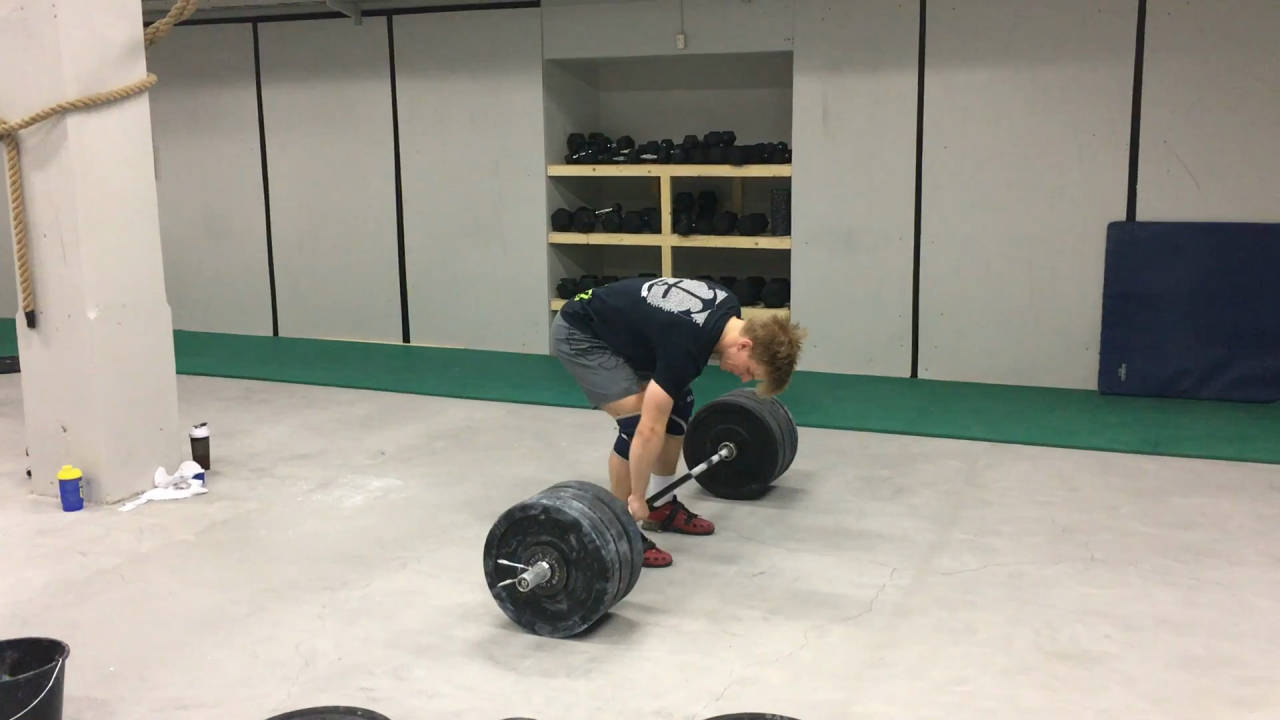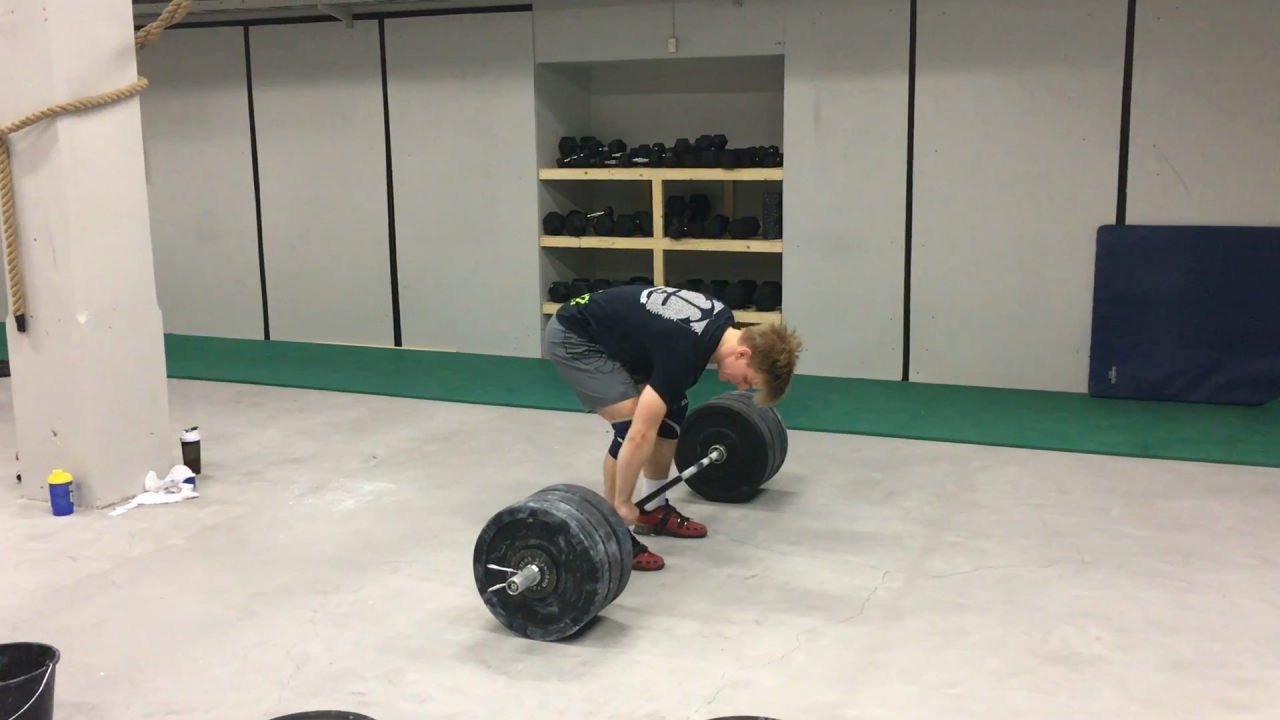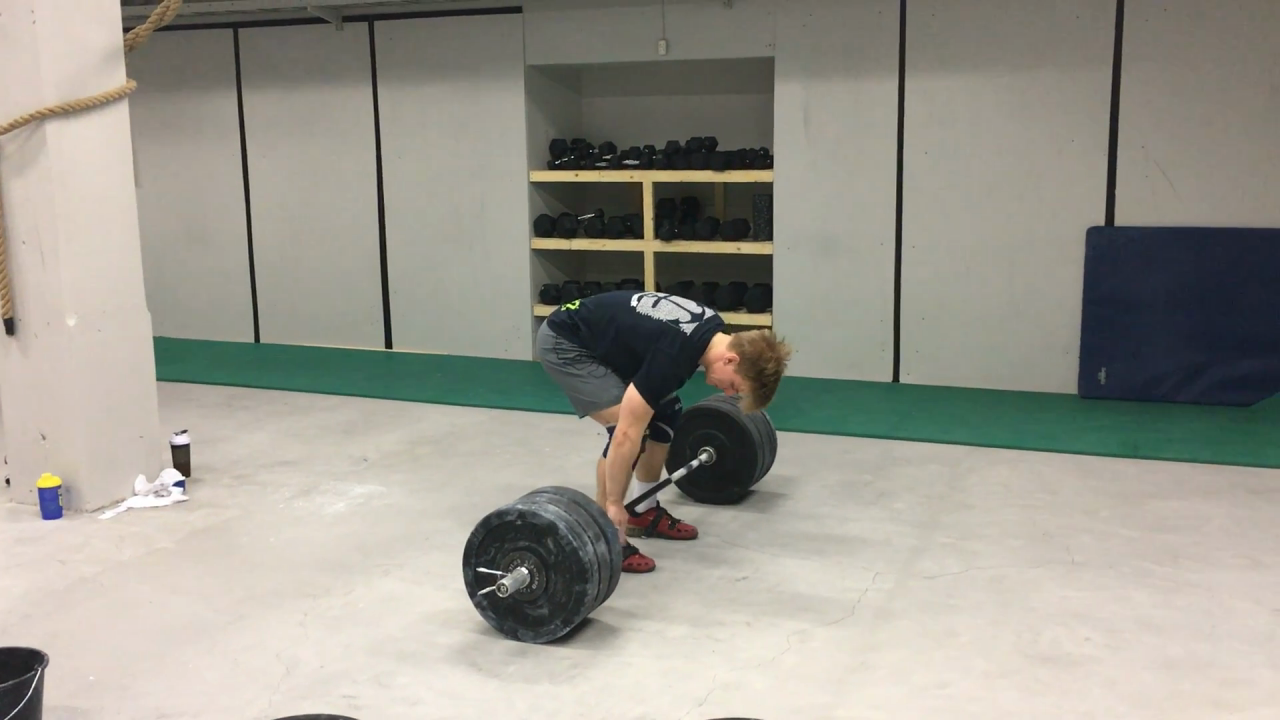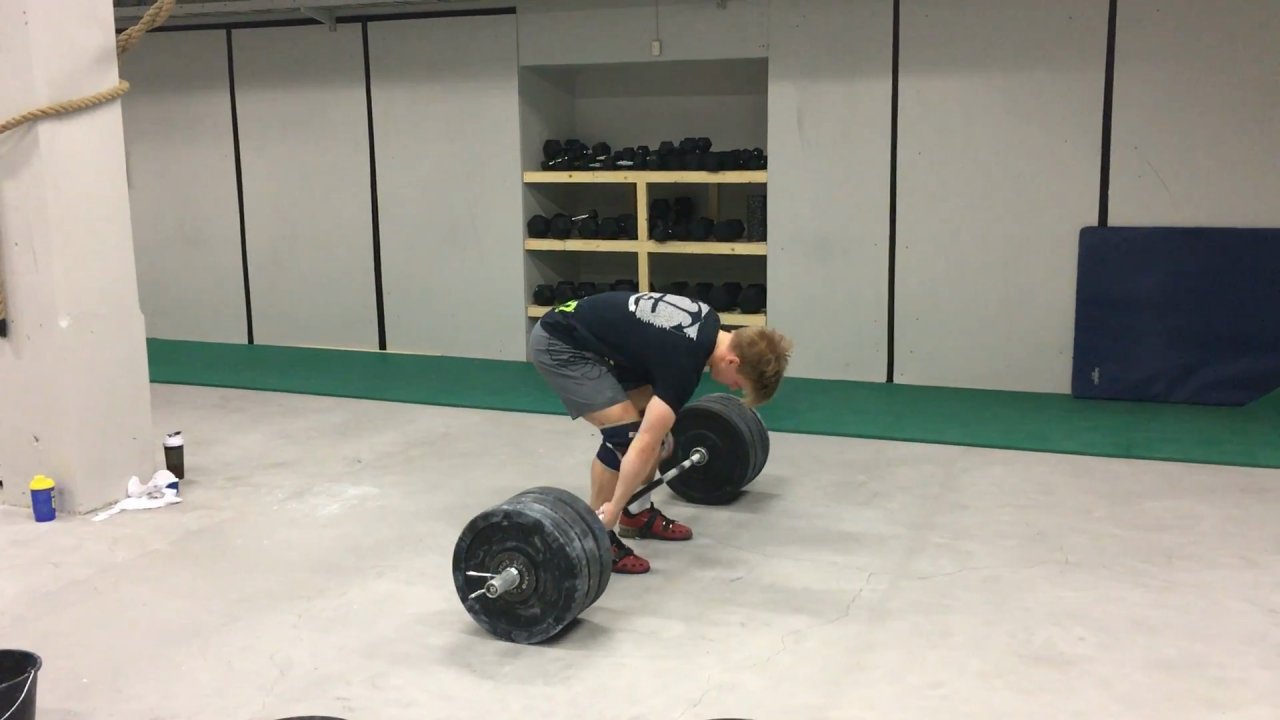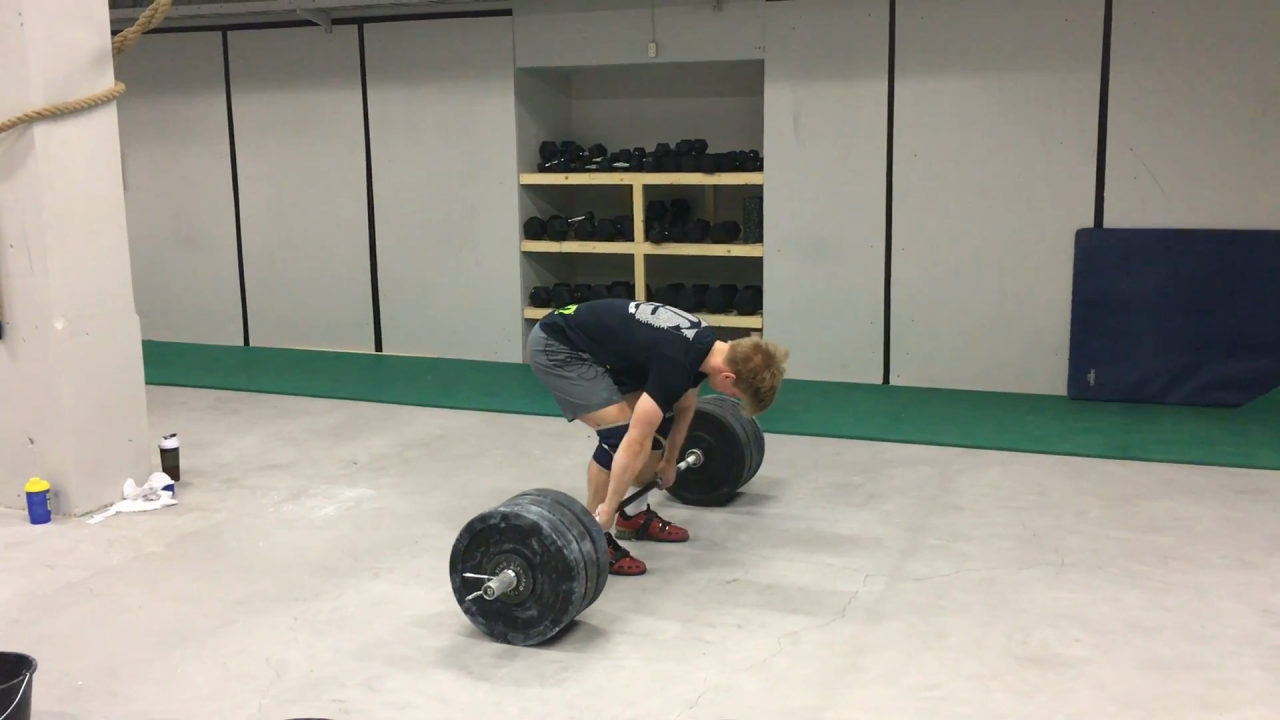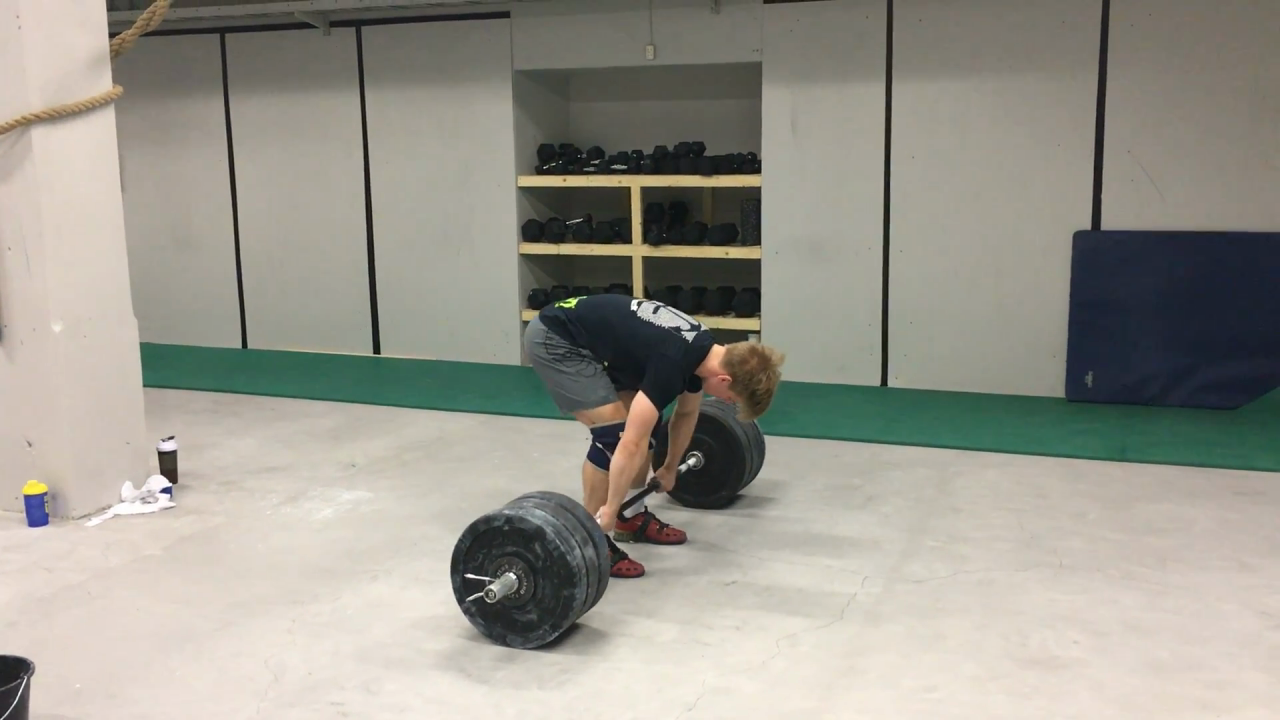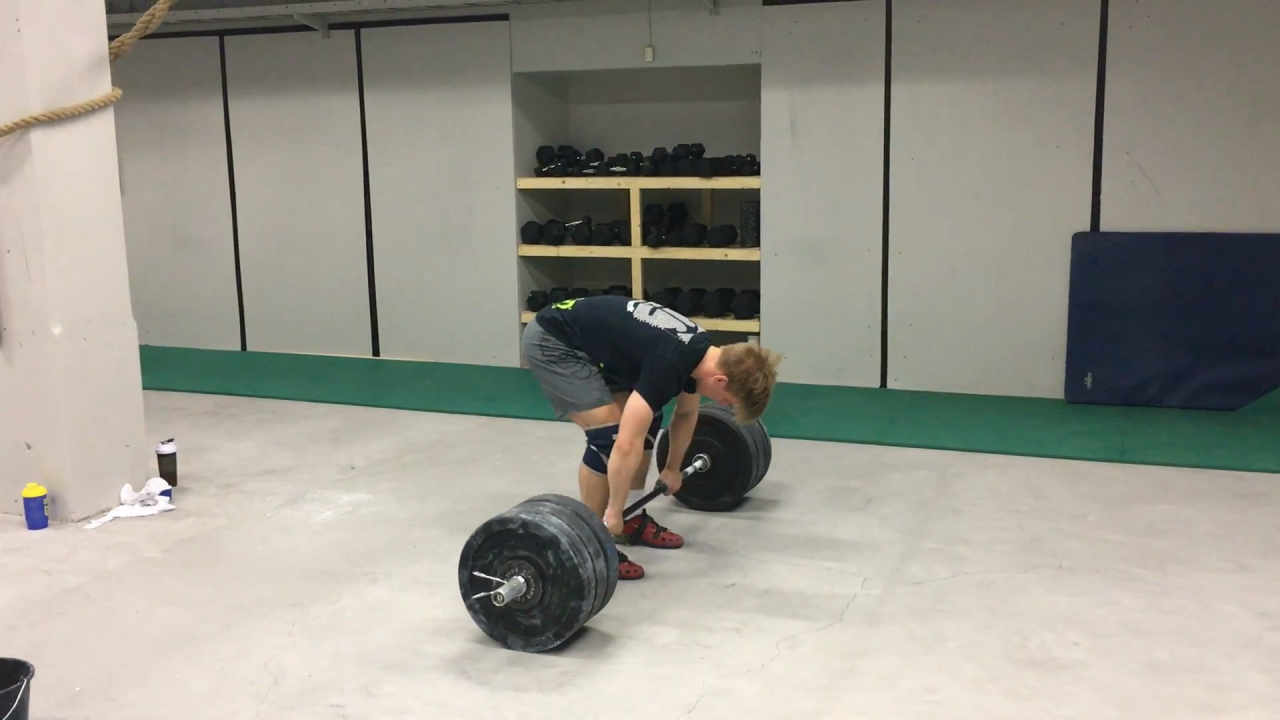
dt=0.3s
person 1, frame 1
left shoulder: (727, 308)
right shoulder: (687, 345)
right elbow: (649, 429)
right wrist: (637, 499)
left hip: (615, 325)
right hip: (578, 333)
left knee: (677, 404)
right knee: (637, 420)
left ankle: (662, 506)
person 1, frame 2
left shoulder: (722, 320)
right shoulder: (684, 353)
right elbow: (640, 434)
right wrist: (622, 503)
left hip: (610, 331)
right hip: (573, 336)
left knee: (672, 408)
right knee: (631, 423)
left ankle: (654, 510)
person 1, frame 3
left shoulder: (712, 329)
right shoulder: (673, 356)
right elbow: (626, 434)
right wrist: (614, 504)
left hip: (600, 338)
right hip: (563, 343)
left knee: (665, 411)
right knee: (631, 427)
left ankle: (644, 512)
person 1, frame 4
left shoulder: (708, 324)
right shoulder: (683, 359)
right elbow: (646, 442)
right wrist: (613, 507)
left hip: (592, 337)
right hip: (558, 344)
left knee: (655, 418)
right knee: (625, 429)
left ankle: (638, 514)
person 1, frame 5
left shoulder: (703, 345)
right shoulder: (676, 363)
left elbow: (684, 407)
right elbow: (636, 441)
left wrist: (669, 463)
right wrist: (608, 509)
left hip: (593, 344)
right hip: (555, 346)
left knee: (658, 418)
right knee: (619, 431)
left ankle: (634, 516)
person 1, frame 6
left shoulder: (702, 348)
right shoulder: (673, 362)
left elbow: (686, 413)
right elbow: (631, 442)
left wrist: (669, 469)
right wrist: (609, 510)
left hip: (589, 338)
right hip: (554, 340)
left knee: (648, 420)
right knee: (614, 430)
left ankle: (633, 517)
person 1, frame 7
left shoulder: (700, 350)
right shoulder: (669, 363)
left elbow: (685, 413)
right elbow: (627, 443)
left wrist: (672, 469)
right wrist: (613, 513)
left hip: (587, 341)
right hip: (551, 343)
left knee: (646, 419)
right knee: (609, 433)
left ankle: (633, 521)
